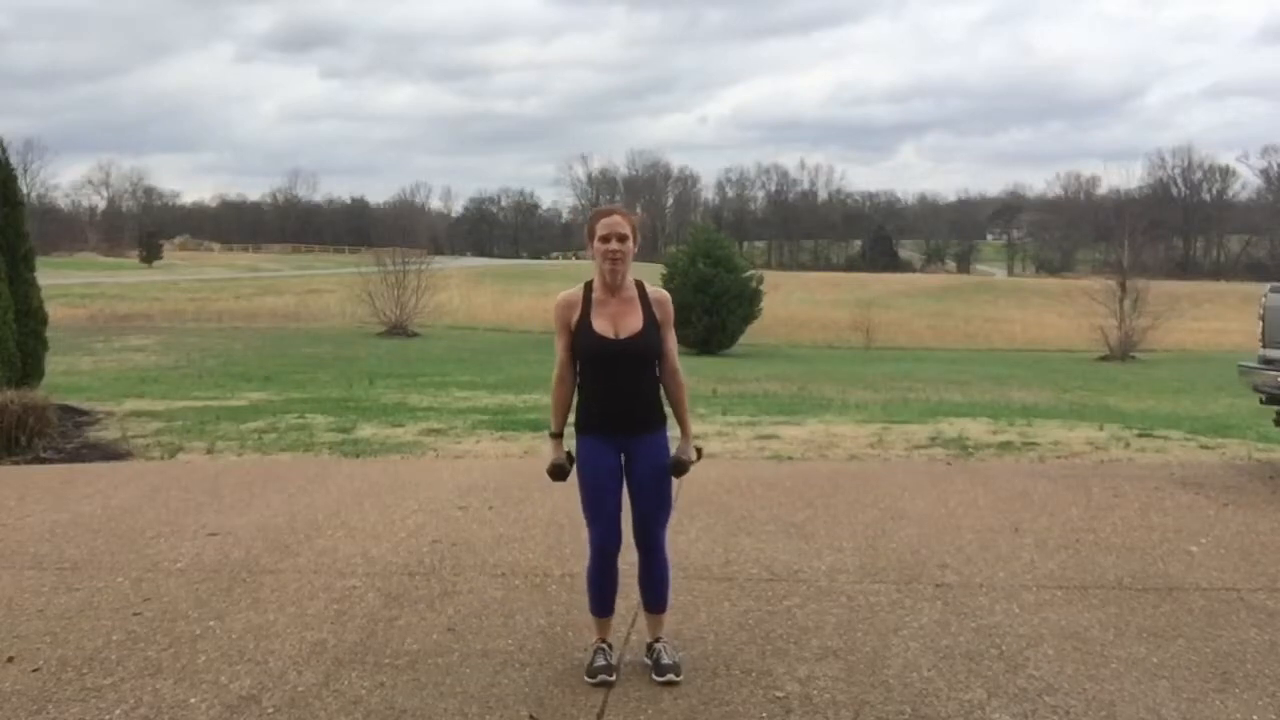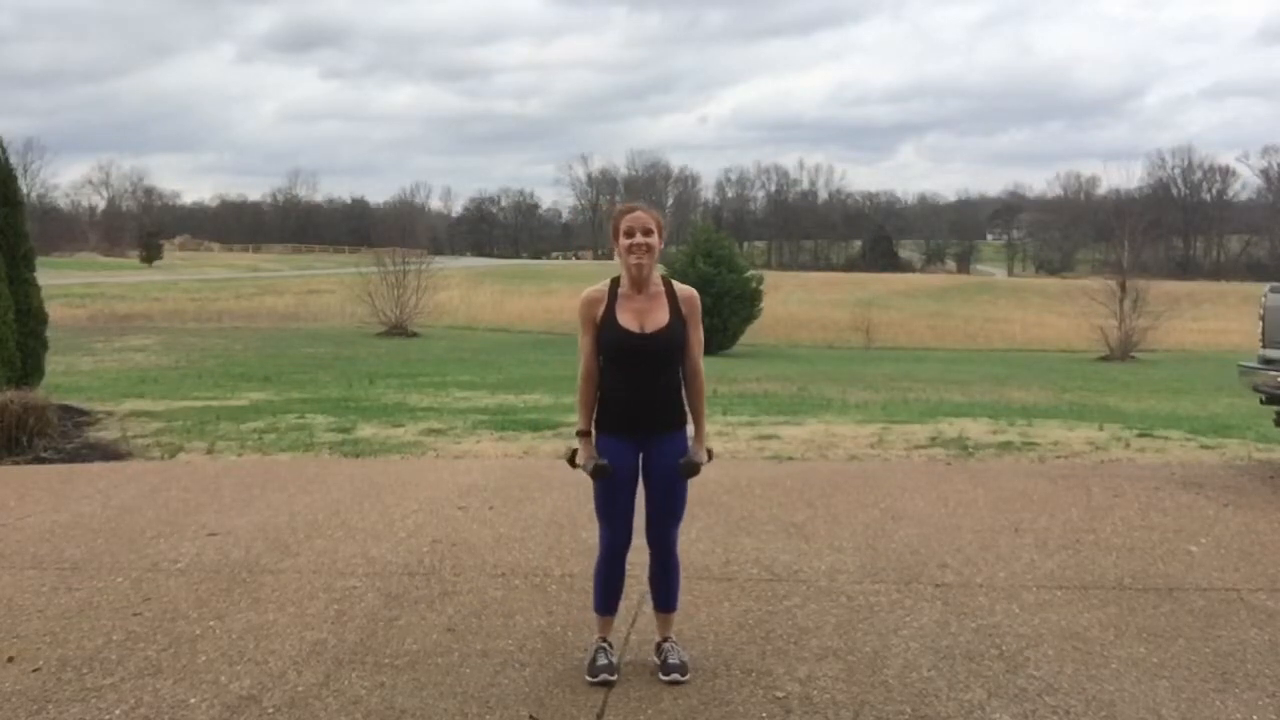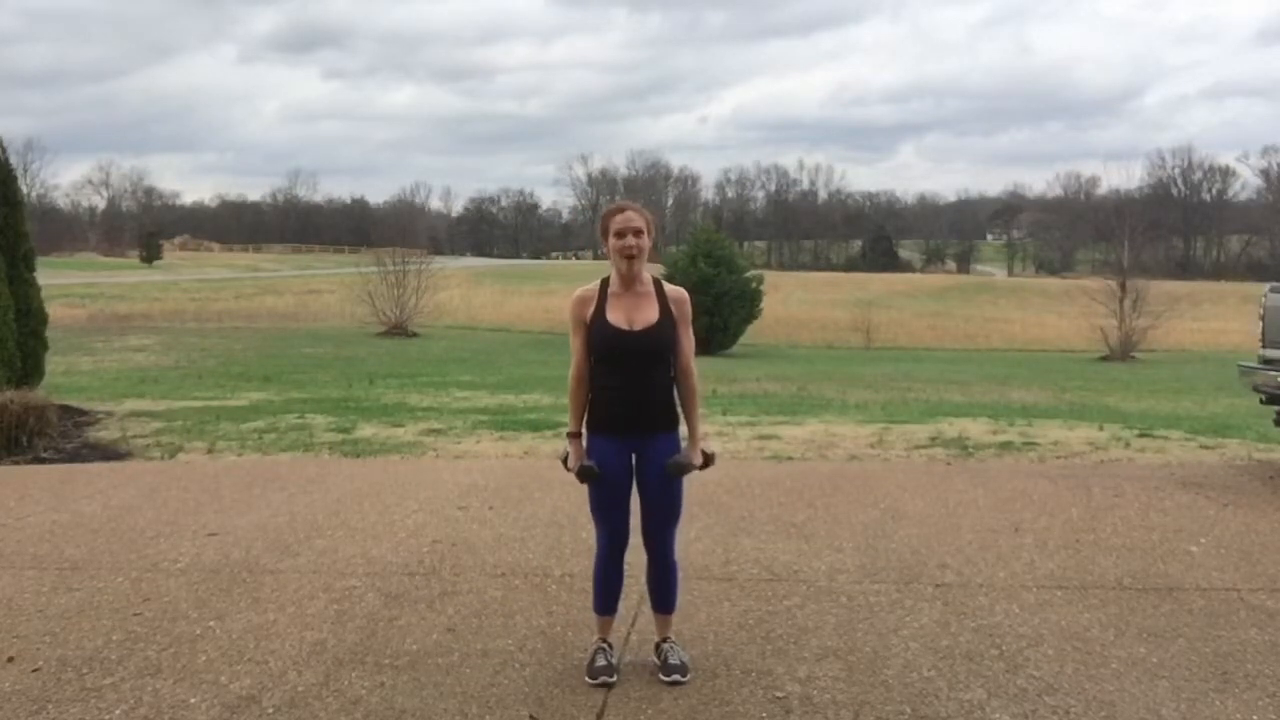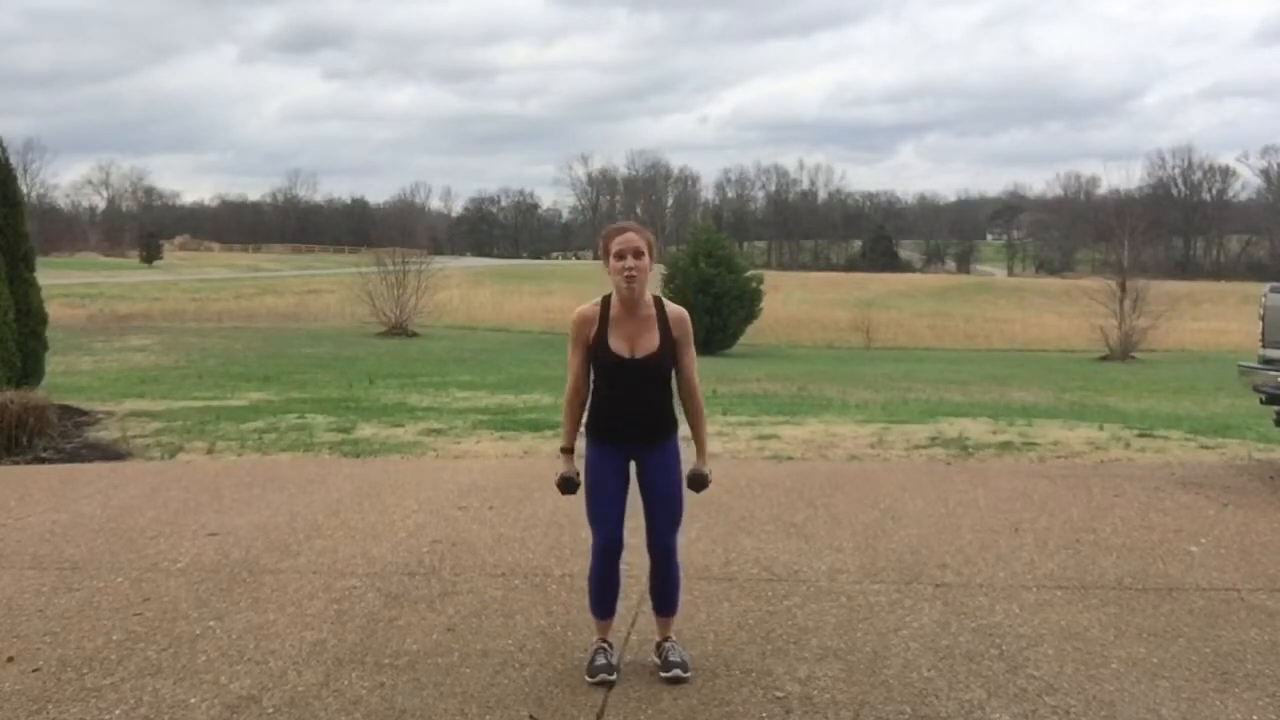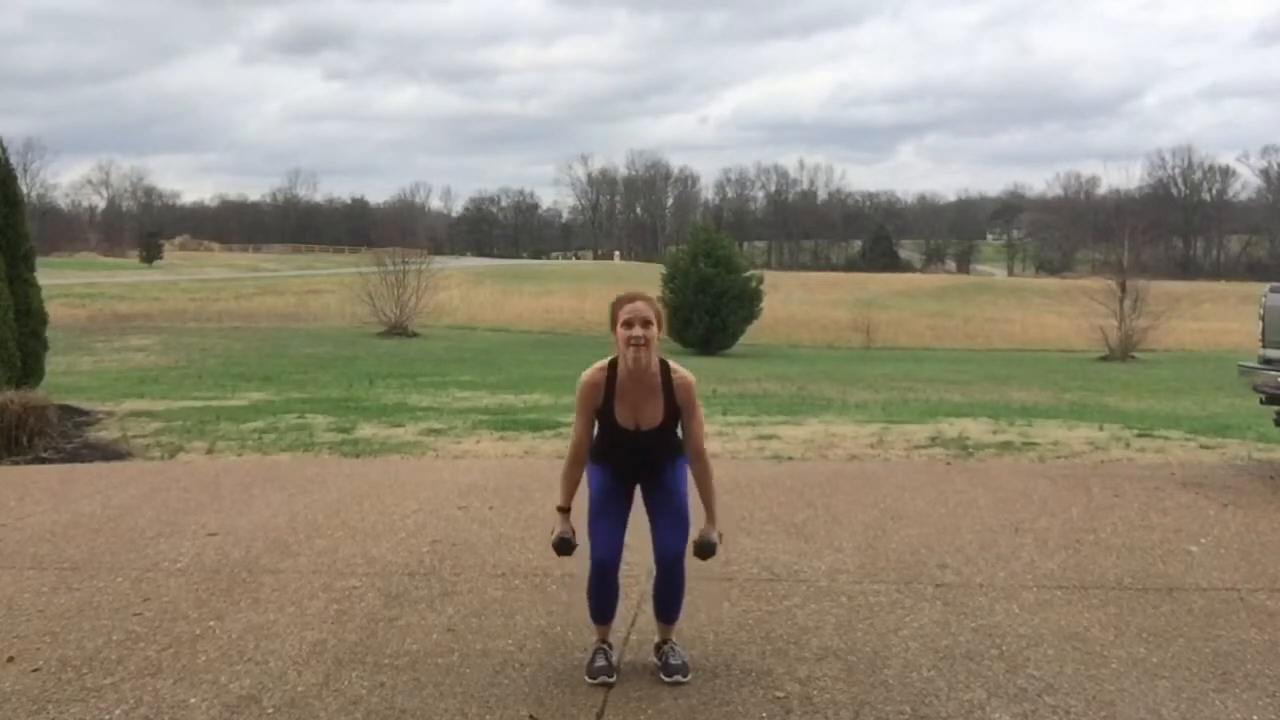
dt=1s
person 1, frame 1
left shoulder: (658, 301)
right shoulder: (570, 304)
left elbow: (671, 371)
right elbow: (564, 376)
left wrist: (686, 434)
right wrist: (556, 438)
left hip: (649, 435)
right hip: (595, 438)
left knee: (651, 541)
right knee: (603, 543)
left ankle: (657, 640)
right ankle: (601, 643)
person 1, frame 2
left shoulder: (685, 298)
right shoulder: (595, 300)
left elbow: (694, 373)
right elbow: (588, 374)
left wrist: (700, 437)
right wrist: (584, 436)
left hip: (668, 436)
right hip: (615, 436)
left knee: (664, 540)
right knee: (614, 541)
left ankle: (666, 640)
right ankle: (602, 642)
person 1, frame 3
left shoulder: (675, 299)
right shoulder: (586, 301)
left elbow: (686, 373)
right elbow: (579, 375)
left wrist: (695, 438)
right wrist: (574, 438)
left hip: (660, 436)
right hip: (606, 437)
left knee: (661, 542)
right knee: (611, 542)
left ankle: (666, 641)
right ankle: (602, 642)
person 1, frame 4
left shoulder: (675, 317)
right shoulder: (587, 318)
left elbow: (689, 389)
right elbow: (577, 391)
left wrist: (702, 452)
right wrist: (567, 452)
left hip: (659, 443)
right hip: (605, 443)
left knee: (663, 543)
right knee: (606, 544)
left ankle: (666, 641)
right ankle: (602, 643)
person 1, frame 5
left shoulder: (680, 382)
right shoulder: (595, 380)
left elbow: (697, 453)
right elbow: (578, 450)
left wrist: (711, 519)
right wrist: (564, 512)
left hip: (664, 469)
right hip: (611, 470)
left knee: (672, 558)
right knee: (604, 560)
left ankle: (666, 643)
right ankle: (602, 646)
